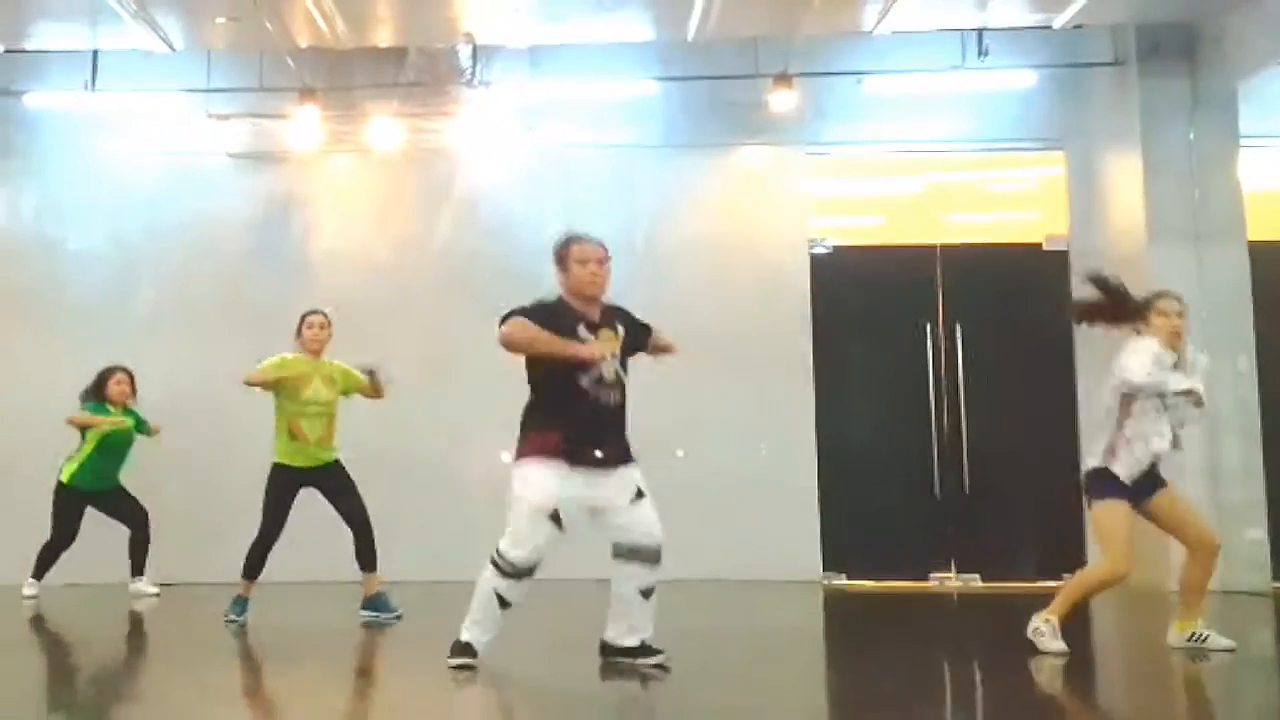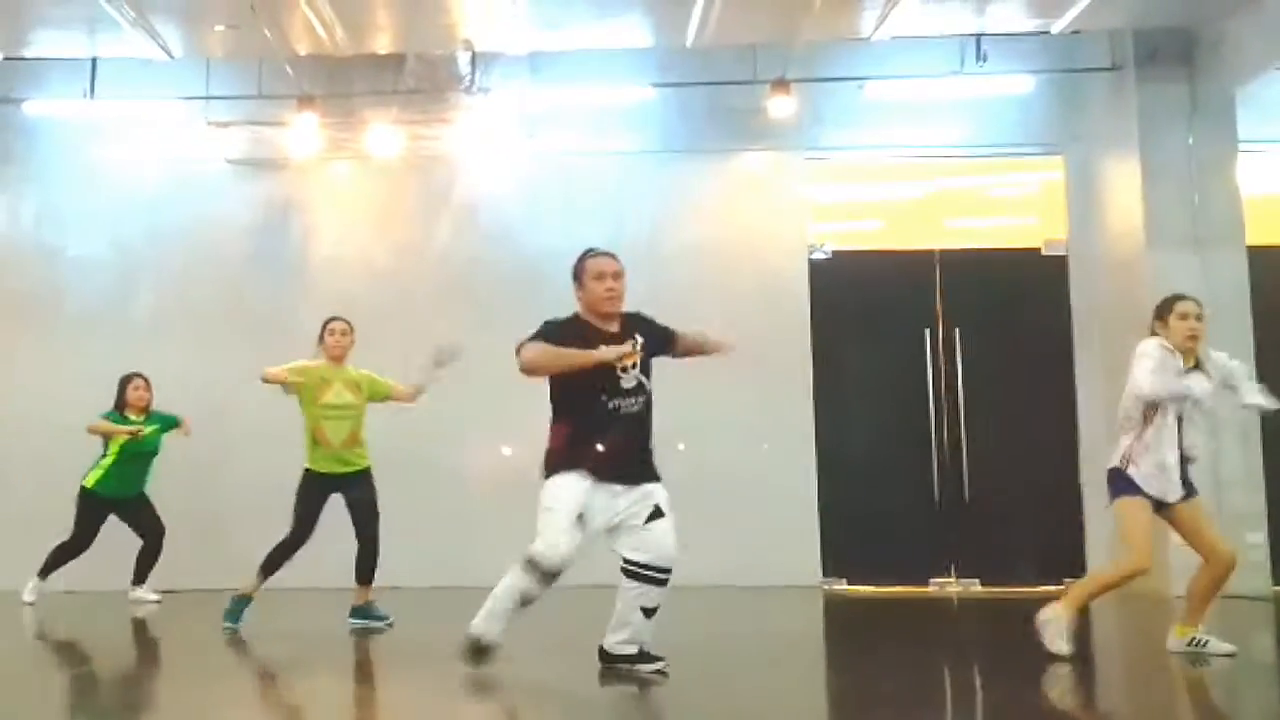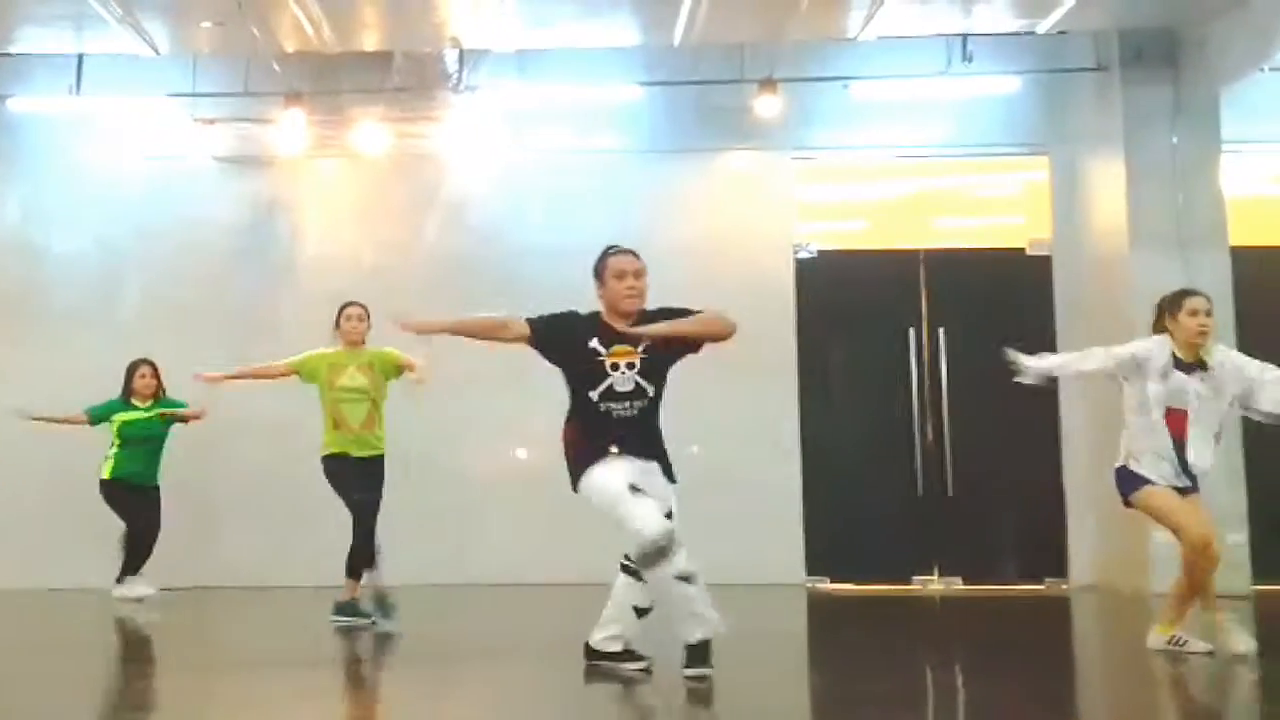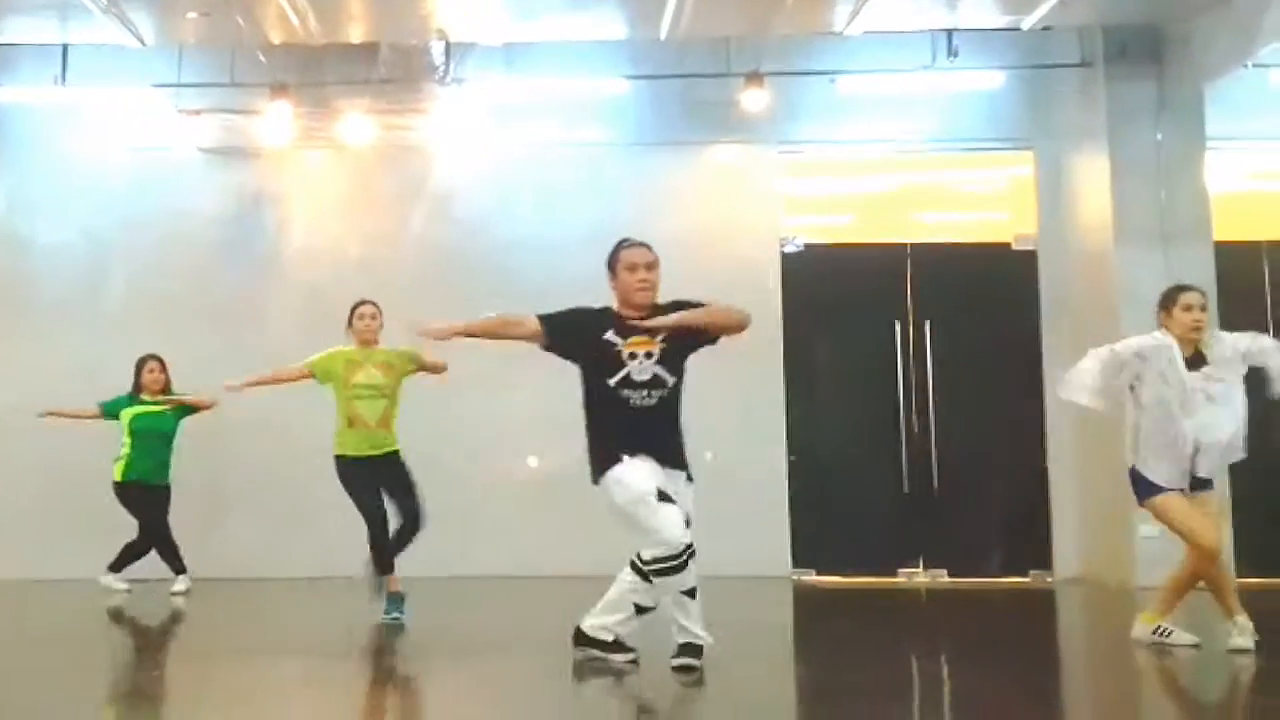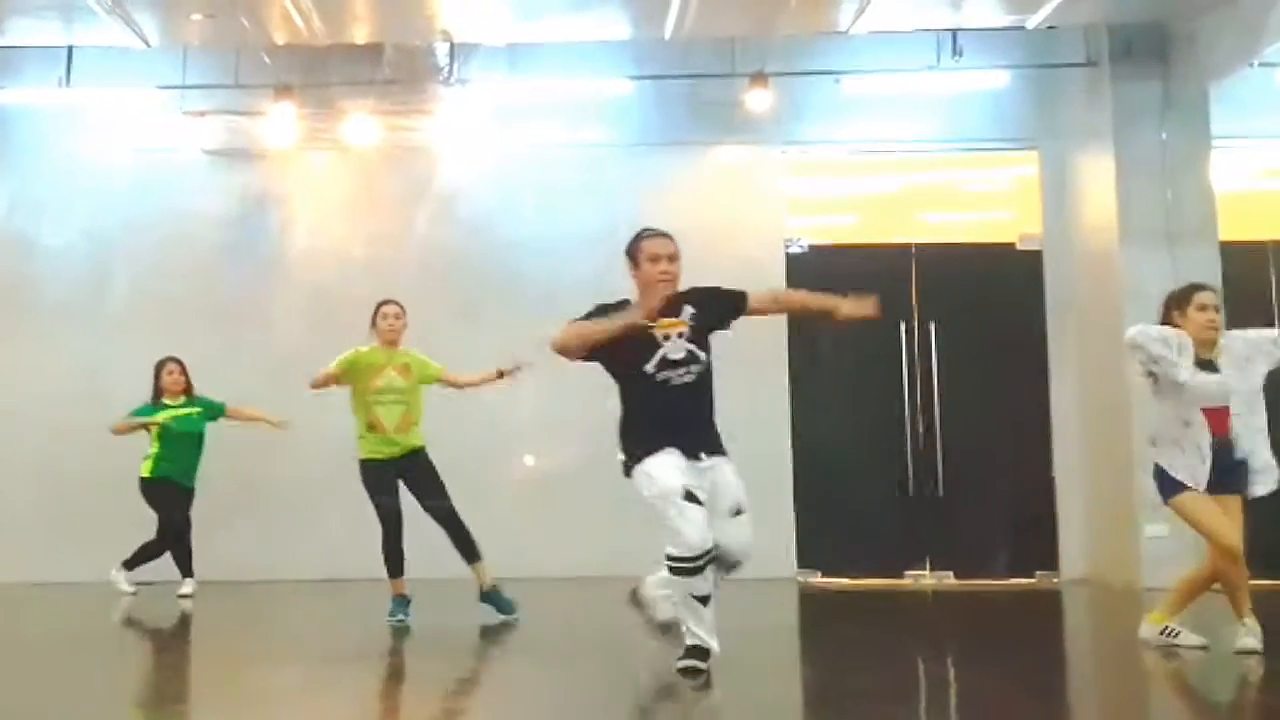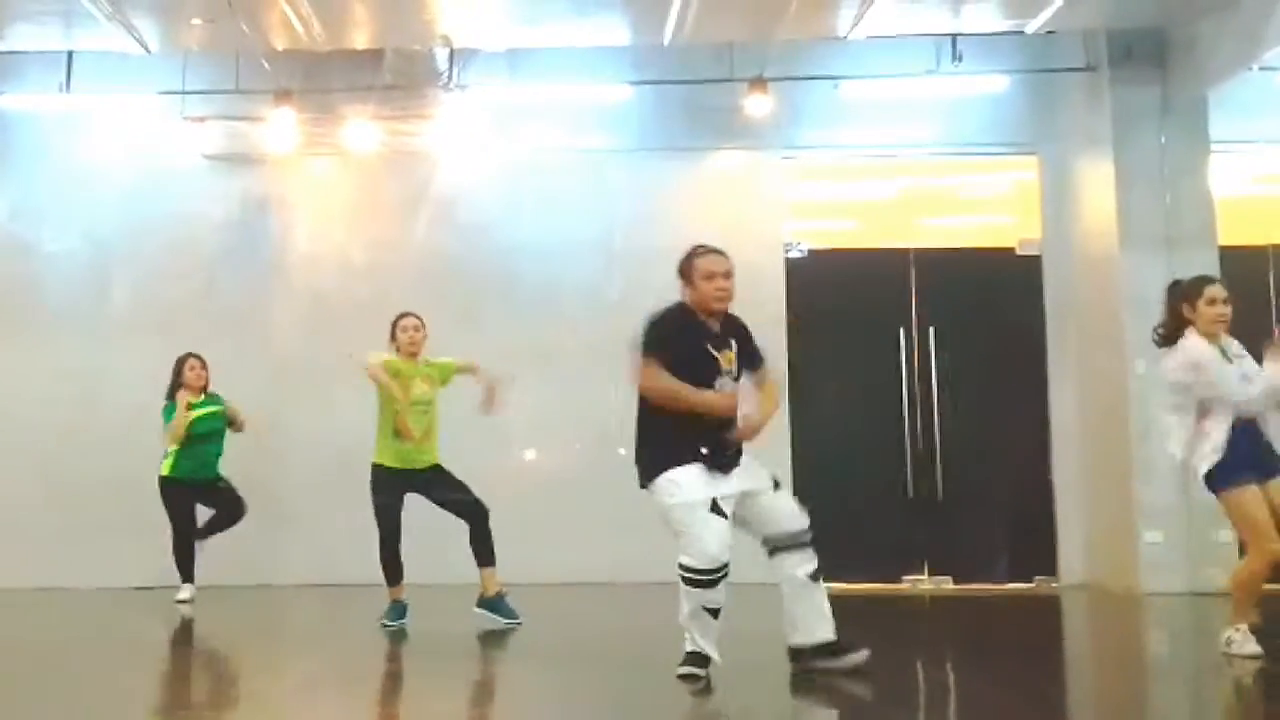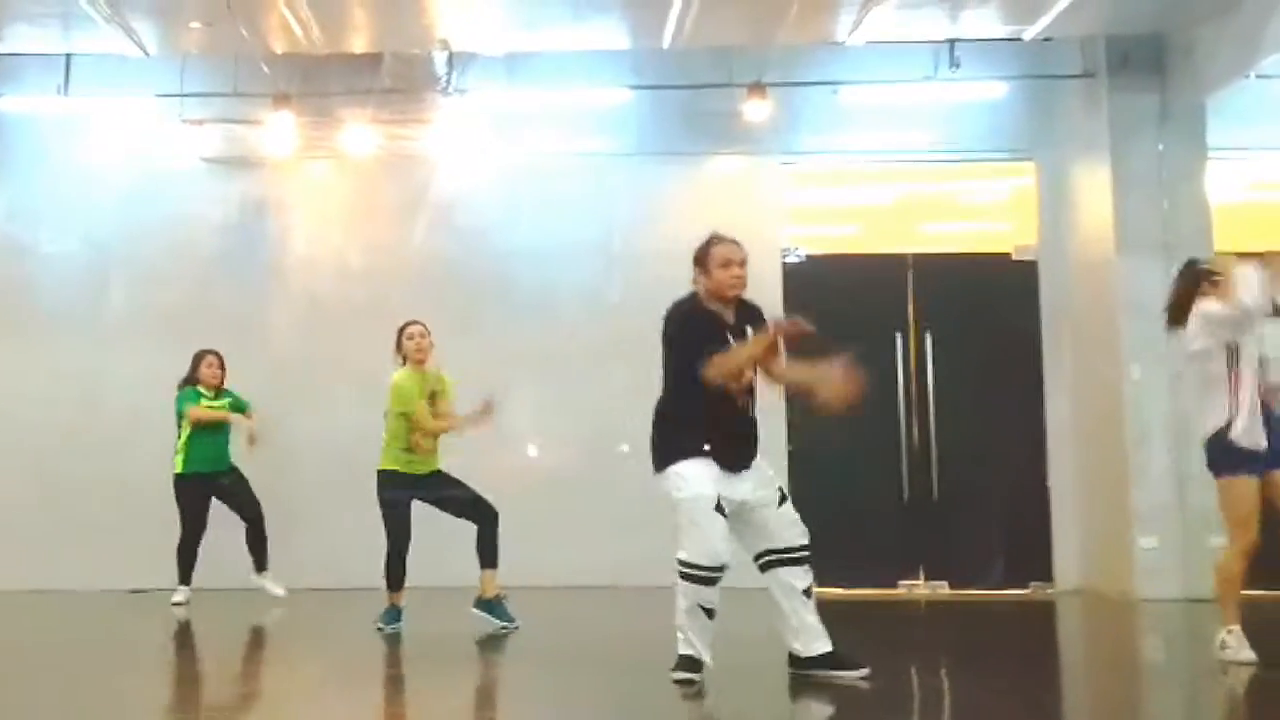
dt=0.2s
person 1, frame 1
left shoulder: (619, 319)
right shoulder: (545, 315)
left elbow: (649, 340)
right elbow: (509, 334)
left wrist: (663, 344)
right wrist: (578, 350)
left hip: (611, 461)
right hip: (550, 459)
left knee: (645, 543)
right knee: (519, 554)
left ankle: (624, 640)
right ankle: (471, 638)
person 1, frame 2
left shoulder: (641, 328)
right shoulder: (562, 332)
left elbow: (680, 341)
right elbow: (530, 360)
left wrist: (705, 344)
right wrist: (601, 355)
left hip: (639, 476)
right hip: (578, 471)
left knee: (655, 562)
right knee: (551, 556)
left ankle: (622, 647)
right ankle: (484, 633)
person 1, frame 3
left shoulder: (663, 324)
right shoulder: (569, 327)
left elbow: (725, 327)
right elbow: (507, 327)
left wrist: (668, 331)
right wrist: (436, 327)
left hip: (651, 463)
right hip: (600, 461)
left knee: (644, 561)
right knee: (655, 536)
left ankle: (607, 644)
right ankle: (698, 636)
person 1, frame 4
left shoulder: (678, 319)
right shoulder: (587, 325)
left elbow: (739, 320)
right elbow: (520, 326)
left wrist: (686, 317)
right wrist: (456, 328)
left hip: (670, 459)
right hip: (621, 458)
left knee: (661, 556)
right knee: (671, 540)
left ankle: (597, 632)
right ankle: (691, 638)
person 1, frame 5
left shoulder: (698, 301)
right shoulder: (617, 317)
left elbow: (766, 299)
right elbow: (563, 344)
left wrist: (838, 306)
right wrist: (627, 321)
left hip: (705, 450)
right hip: (654, 451)
left knee: (734, 546)
right knee: (692, 542)
left ankle: (654, 595)
right ankle: (698, 642)
person 1, frame 6
left shoulder: (734, 329)
right shoulder: (671, 324)
left elbow: (765, 384)
right elbow: (651, 382)
left wrist: (758, 416)
right wrist: (717, 403)
left hip: (726, 459)
right hip: (676, 461)
left knee: (792, 530)
right knee: (708, 554)
left ankle: (812, 641)
right ankle: (699, 649)
person 1, frame 7
left shoulder: (749, 315)
right shoulder: (686, 317)
left elbow: (778, 369)
right elbow: (720, 374)
left wrist: (822, 379)
right wrist: (773, 339)
left hip: (740, 455)
right hip: (689, 454)
left knee: (789, 543)
right knee: (706, 552)
left ankle: (810, 650)
right ankle: (691, 652)
person 2, frame 1
left shoulder: (1184, 356)
right shoulder: (1144, 351)
right elbow: (1136, 378)
left wrist: (1191, 389)
right wrist: (1177, 384)
left hip: (1143, 469)
right hip: (1110, 471)
left knee: (1207, 542)
right knee: (1116, 566)
left ankle: (1186, 627)
right ankle: (1047, 620)
person 2, frame 2
left shoulder: (1209, 361)
right shoulder: (1152, 351)
left elbow: (1236, 375)
right elbow: (1146, 389)
right wrist: (1195, 387)
left hip: (1174, 476)
right hip: (1134, 473)
left knee: (1222, 557)
right knee: (1138, 561)
left ankle: (1186, 631)
right ankle: (1060, 613)
person 2, frame 3
left shoulder: (1222, 361)
right shoulder: (1149, 352)
right elbow: (1094, 359)
right wrist: (1036, 365)
left hip: (1183, 471)
right hip: (1141, 470)
left knee: (1206, 554)
right knee: (1201, 537)
left ankle: (1168, 629)
right ankle: (1219, 618)
person 2, frame 4
left shoulder: (1221, 347)
right shoulder: (1151, 348)
right elbow: (1105, 359)
right wrist: (1085, 389)
left hip: (1201, 469)
right hip: (1156, 471)
left knee: (1203, 558)
right knee: (1207, 544)
left ankle: (1151, 621)
right ankle: (1238, 620)
person 2, frame 5
left shoulder: (1239, 346)
right shoulder: (1168, 342)
right elbow: (1135, 337)
right wrist: (1181, 373)
left hip: (1227, 467)
right hip: (1179, 469)
left knee: (1222, 559)
right knee: (1230, 546)
left ankle: (1160, 620)
right ankle: (1246, 622)
person 2, frame 6
left shoulder: (1229, 345)
right shoulder: (1191, 355)
right elbow: (1243, 398)
right hip: (1223, 457)
left ankle: (1245, 606)
right ankle: (1237, 628)
person 2, frame 7
left shoulder: (1234, 321)
right shoulder: (1209, 316)
right wrist: (1246, 272)
right hip: (1232, 437)
right knee: (1244, 541)
right ankle: (1230, 631)
person 3, frame 1
left shoulder: (339, 372)
right shoulder: (284, 364)
left elbow: (375, 393)
right elbow: (251, 378)
left wrist: (374, 377)
right wrist: (286, 374)
left hip: (327, 464)
right hip: (287, 465)
left knee: (361, 523)
right knee: (268, 534)
left ankle: (373, 597)
right ankle: (241, 598)
person 3, frame 2
left shoulder: (364, 380)
right shoulder: (305, 371)
left elbow: (408, 395)
right elbow: (267, 375)
left wrist: (433, 369)
right wrist: (287, 378)
left hip: (357, 470)
right hip: (318, 471)
left knee: (369, 536)
right knee: (297, 537)
left ankle: (361, 605)
right ankle: (246, 596)
person 3, frame 3
left shoulder: (383, 358)
right shoulder: (322, 360)
left elbow: (413, 365)
right elbow: (274, 369)
left wrist: (415, 370)
right wrist: (223, 376)
left hip: (372, 456)
right hip: (338, 455)
left knee: (365, 524)
right knee: (363, 517)
left ankle: (348, 602)
right ankle: (377, 590)
person 3, frame 4
left shoulder: (398, 357)
right shoulder: (335, 359)
left elbow: (440, 366)
right elbow: (291, 373)
left wrist: (425, 363)
right wrist: (247, 382)
left hip: (388, 453)
right hip: (351, 456)
left knee: (413, 517)
right knee: (377, 520)
left ankle: (381, 572)
right ankle: (392, 591)
person 3, frame 5
left shoulder: (415, 361)
right shoulder: (357, 359)
left elbow: (457, 380)
right elbow: (318, 381)
left wrist: (499, 374)
right wrist: (327, 377)
left hip: (412, 452)
right hip: (374, 458)
left knee: (447, 515)
right knee: (392, 524)
left ankle: (487, 587)
right ankle: (399, 597)
person 3, frame 6
left shoulder: (434, 368)
right shoulder: (388, 366)
left elbow: (473, 368)
right elbow: (372, 366)
left wrist: (488, 386)
right wrist: (392, 389)
left hip: (428, 466)
right hip: (389, 469)
left knee: (477, 513)
right knee: (389, 537)
left ankle: (491, 595)
right ankle: (396, 602)
person 3, frame 7
left shoulder: (436, 379)
right shoulder: (402, 382)
left elbow: (450, 418)
right elbow: (430, 427)
right wrist: (470, 417)
left hip: (429, 473)
right hip: (395, 474)
left knee: (487, 514)
right knee: (398, 543)
left ankle: (489, 597)
right ankle: (393, 606)
person 4, frame 1
left shoulder: (130, 415)
right shoulder: (93, 410)
left elbow: (147, 429)
right elbow: (72, 418)
left wrist: (153, 429)
right wrist: (110, 421)
left hip: (107, 486)
right hip: (74, 485)
left knee: (140, 520)
right knee: (62, 538)
left ankle: (137, 581)
right ankle: (34, 580)
person 4, frame 2
left shoulder: (158, 420)
right shoulder: (114, 419)
left elbow: (179, 422)
right elbow: (93, 427)
left wrist: (183, 426)
right wrist: (128, 429)
left hip: (131, 495)
right hip: (98, 492)
left knee: (156, 532)
right knee: (79, 542)
left ankle: (138, 587)
right ankle: (37, 582)
person 4, frame 3
left shoulder: (165, 407)
right shoulder: (116, 406)
left elbow: (199, 413)
right elbow: (81, 417)
left wrist: (182, 414)
right wrist: (43, 417)
left hip: (147, 484)
right hip: (115, 480)
left knee: (147, 531)
right knee: (139, 524)
left ankle: (122, 585)
right ankle: (131, 579)
person 4, frame 4
left shoulder: (175, 403)
right shoulder: (126, 403)
left elbow: (210, 402)
right elbow: (92, 412)
left wrist: (180, 400)
right wrist: (55, 412)
left hip: (159, 483)
right hip: (128, 480)
left knee: (149, 537)
right knee: (158, 527)
left ankle: (111, 574)
right ankle: (181, 575)
person 4, frame 5
left shoulder: (198, 405)
right shoulder: (152, 409)
left elbow: (234, 412)
right elbow: (116, 429)
left wrist: (268, 419)
right wrist: (143, 422)
left hip: (183, 482)
right hip: (155, 479)
left knee: (166, 538)
right knee: (179, 525)
left ankle: (122, 570)
right ankle: (187, 578)
person 4, frame 6
left shoulder: (214, 402)
right shoulder: (172, 406)
left elbow: (238, 426)
right elbow: (176, 437)
left wrist: (233, 415)
right wrist: (181, 406)
left hip: (208, 477)
right hip: (176, 478)
left knee: (235, 508)
right knee: (184, 530)
left ankle: (195, 536)
right ankle: (186, 584)
person 4, frame 7
left shoulder: (228, 397)
right shoulder: (187, 394)
left elbow: (251, 417)
right elbow: (194, 414)
left wrist: (249, 427)
right wrist: (230, 416)
left hip: (223, 470)
right hip: (190, 474)
left knee: (254, 514)
right knee: (192, 531)
left ankle: (262, 575)
right ankle: (183, 587)
